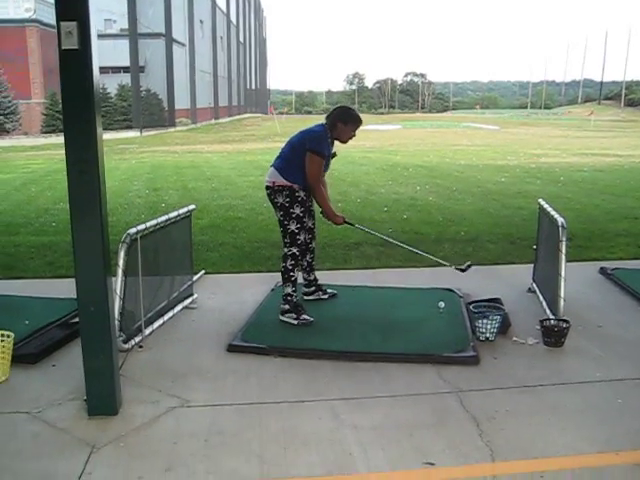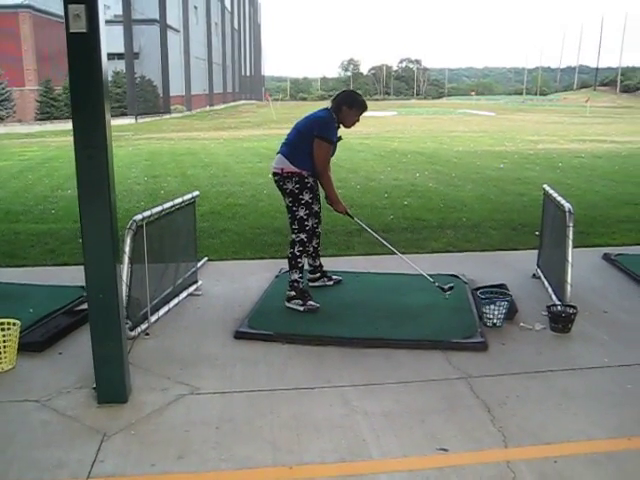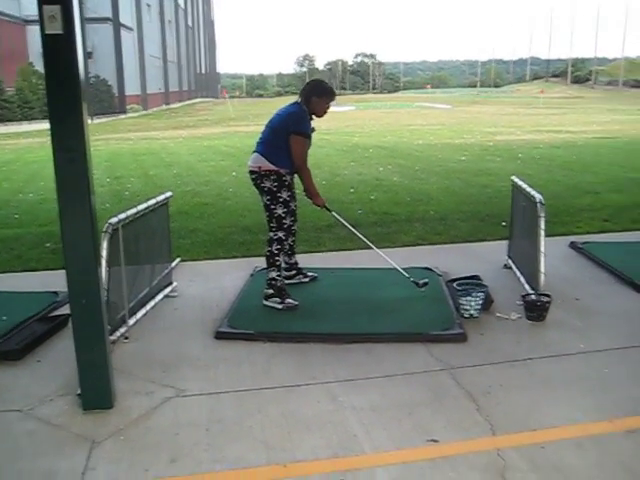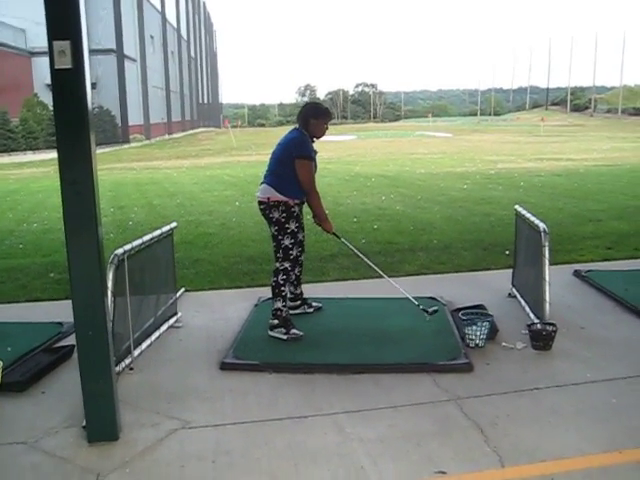
dt=1s
person 1, frame 1
left shoulder: (325, 138)
right shoulder: (318, 139)
left elbow: (319, 179)
right elbow: (314, 184)
left wrist: (327, 207)
right wrist: (331, 214)
left hip: (297, 187)
right hip: (282, 188)
left knee: (307, 237)
right knee: (294, 243)
left ankle: (311, 287)
right ankle: (288, 305)
person 1, frame 2
left shoulder: (327, 120)
right shoulder: (325, 124)
left elbow: (322, 166)
right elbow: (322, 169)
left wrist: (330, 195)
right wrist: (336, 201)
left hip: (301, 173)
right hip: (290, 174)
left knee: (313, 223)
right knee: (302, 229)
left ankle: (316, 273)
right ankle: (295, 292)
person 1, frame 3
left shoulder: (296, 112)
right shoulder: (299, 118)
left elbow: (294, 160)
right elbow: (300, 164)
left wrist: (309, 189)
right wrist: (314, 194)
left hip: (275, 171)
right hip: (268, 172)
left knee: (289, 221)
right knee: (280, 227)
left ankle: (291, 270)
right ankle: (273, 289)
person 1, frame 4
left shoulder: (298, 138)
right shoulder: (301, 143)
left elbow: (301, 186)
right elbow: (309, 188)
left wrist: (316, 214)
right wrist: (323, 218)
left hip: (285, 202)
right hip: (278, 203)
left knee: (296, 252)
right knee: (286, 258)
left ankle: (295, 300)
right ankle: (278, 320)
